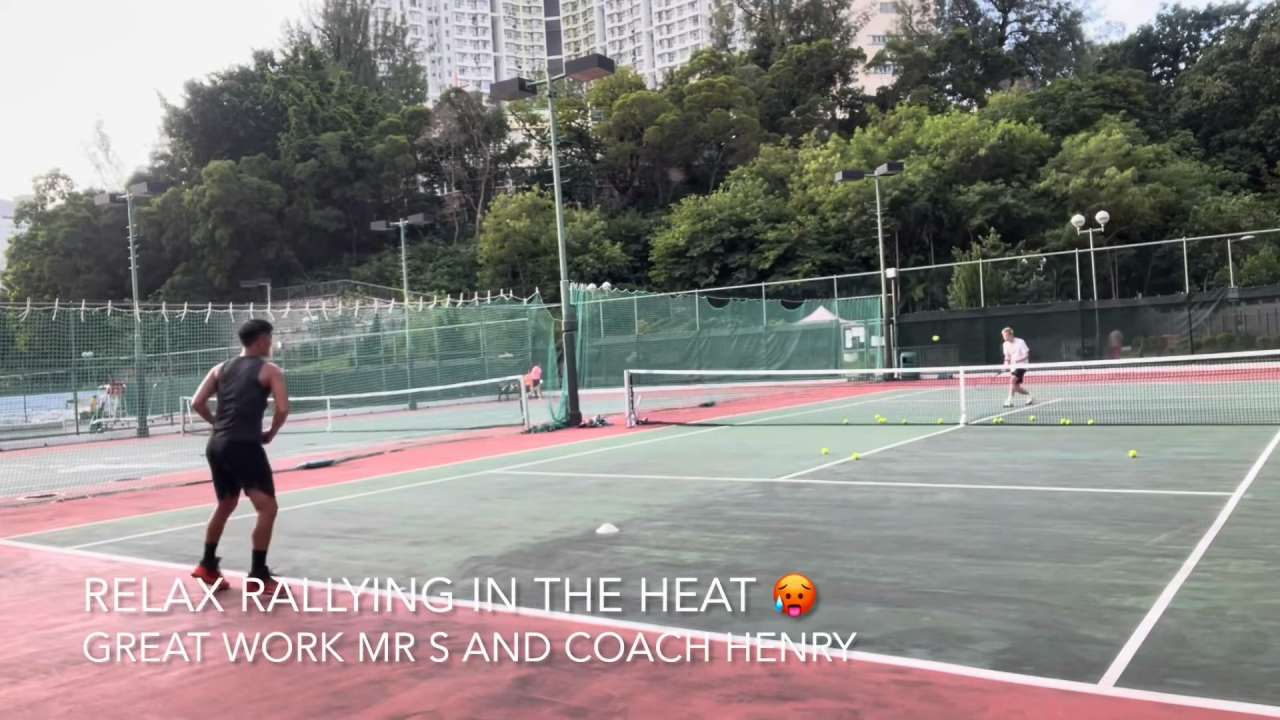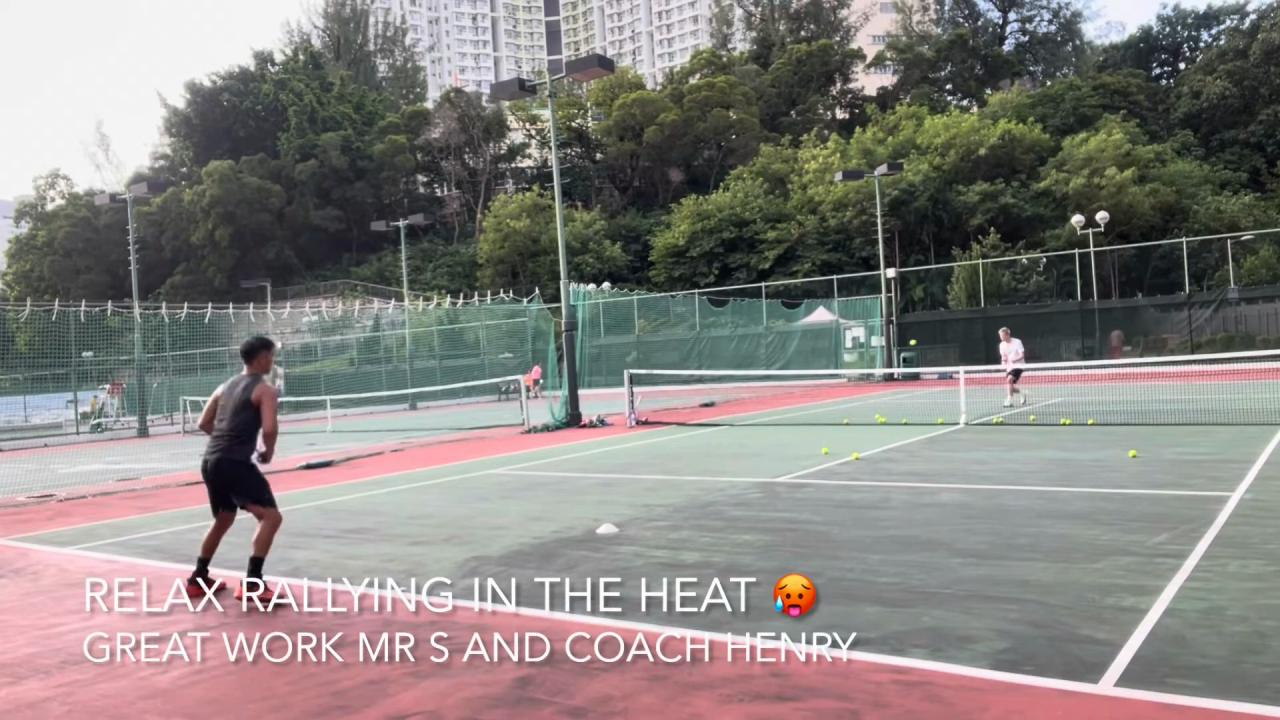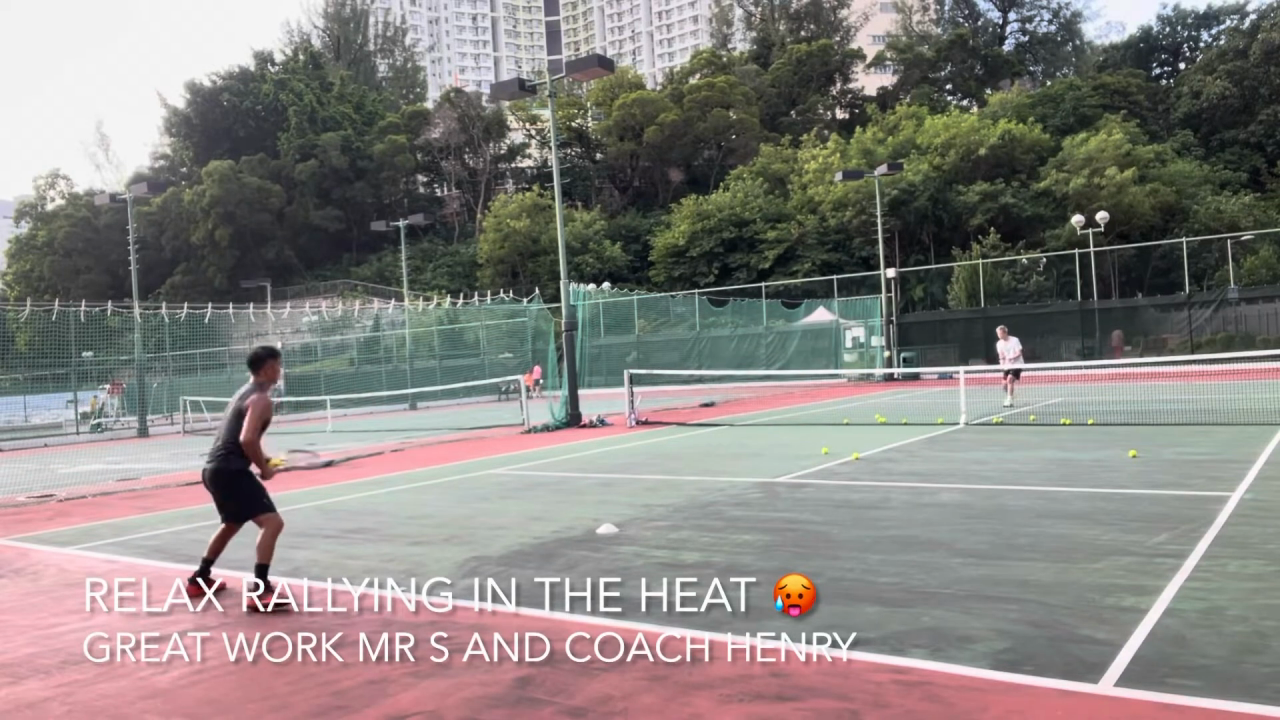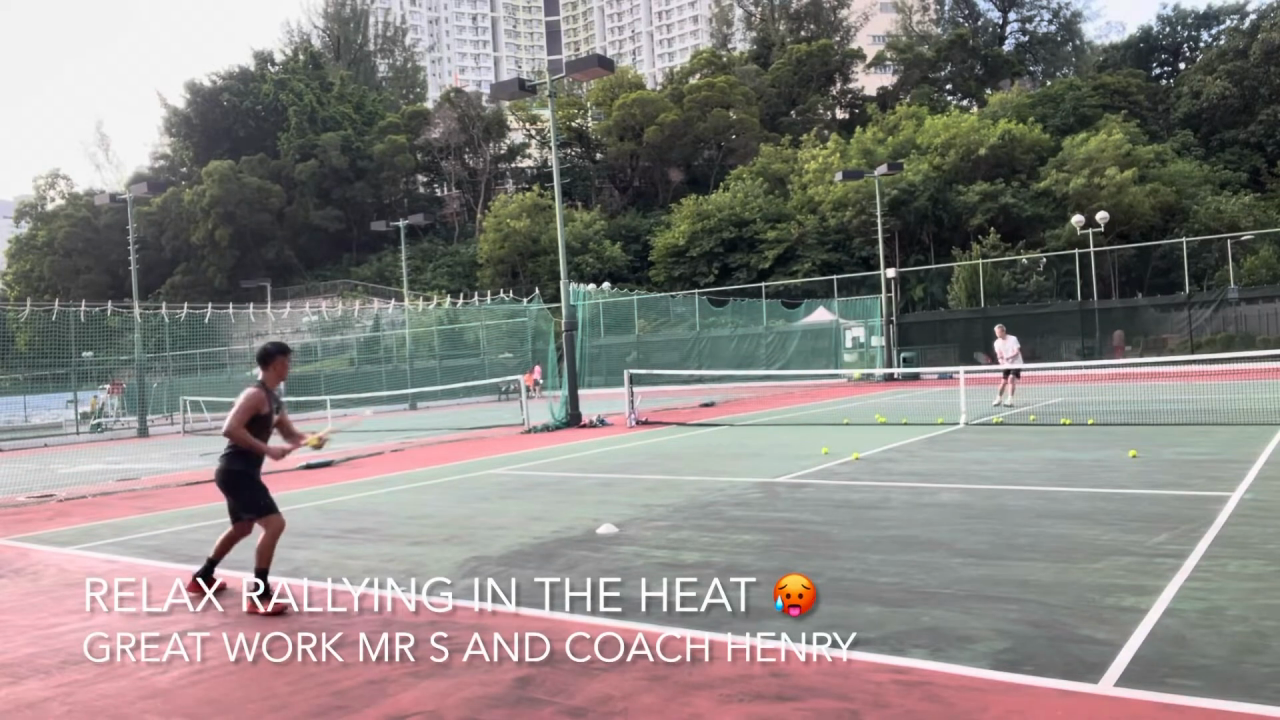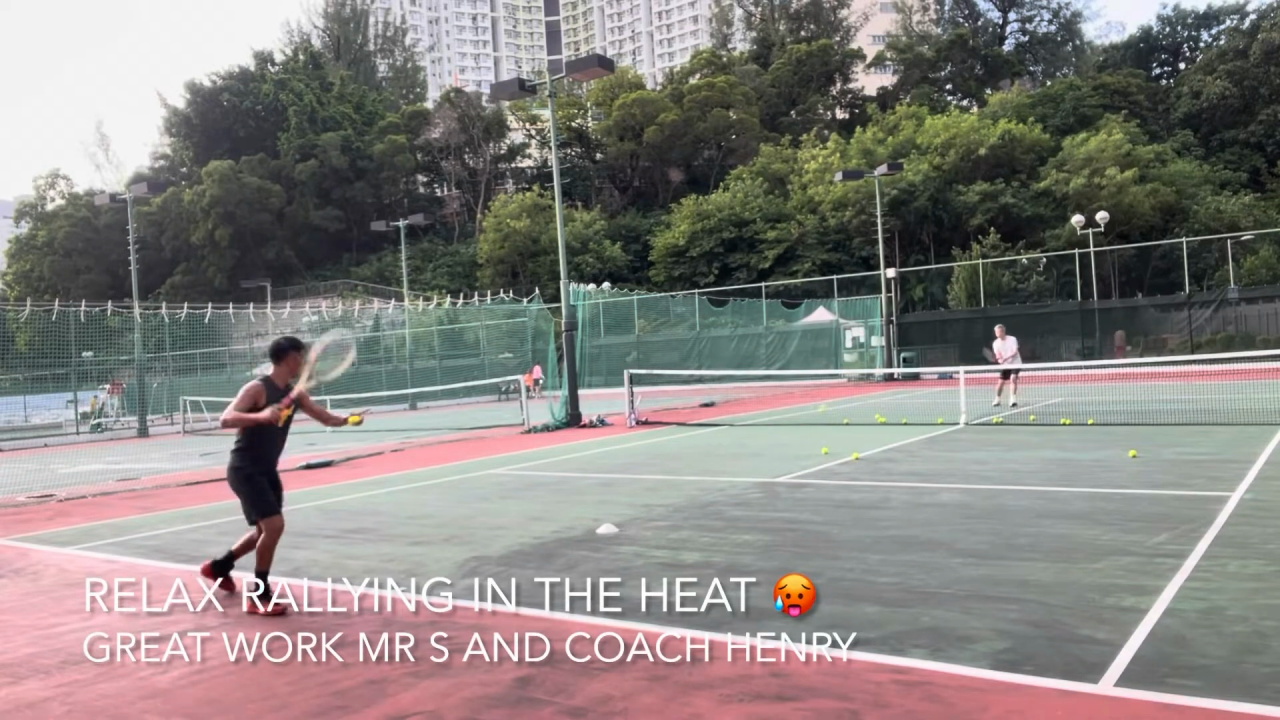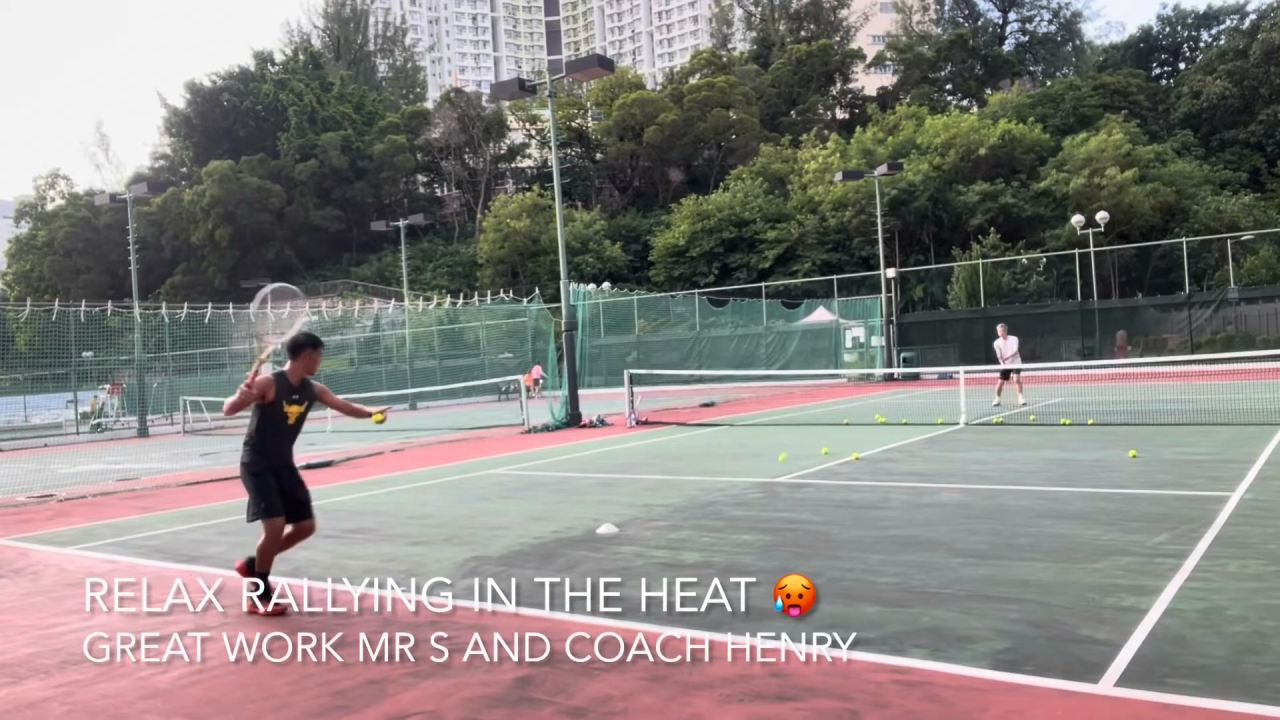
dt=0.1s
person 1, frame 1
left shoulder: (221, 369)
right shoulder: (271, 370)
left elbow: (197, 404)
right elbow: (282, 409)
right wrist: (271, 431)
left hip: (216, 445)
right hip: (243, 445)
left knee: (226, 503)
right knee: (267, 505)
left ankle: (207, 564)
right ankle: (258, 573)
person 1, frame 2
left shoulder: (226, 387)
right shoulder: (265, 389)
left elbow: (203, 424)
right elbow: (269, 428)
right wrist: (268, 452)
left hip: (211, 461)
right hip: (234, 463)
left knee: (224, 519)
right knee: (271, 517)
left ankle: (198, 578)
right ankle: (253, 581)
person 1, frame 3
left shoulder: (247, 396)
right shoulder: (261, 400)
right elbow: (247, 440)
left wrist: (261, 461)
right wrist: (264, 466)
left hip: (217, 470)
right hip: (230, 472)
left knee: (231, 525)
right knee: (272, 523)
left ankle: (200, 578)
right ankle: (260, 591)
person 1, frame 4
left shoulder: (273, 399)
right shoulder: (255, 395)
left elbow: (287, 431)
right elbow: (230, 430)
left wrist: (304, 440)
right wrist: (266, 450)
left hip: (235, 471)
right hip: (236, 472)
left knee: (242, 527)
right knee: (274, 524)
left ankle: (202, 578)
right ankle: (260, 594)
person 1, frame 5
left shoulder: (293, 393)
right shoulder: (256, 389)
left elbow: (324, 416)
right elbow: (226, 420)
left wrist: (346, 419)
right wrist: (261, 416)
left hip: (267, 470)
right hip: (245, 470)
left knee: (264, 532)
right knee: (272, 527)
left ankle: (217, 568)
right ankle: (260, 595)
person 1, frame 6
left shoulder: (312, 389)
right shoulder: (266, 383)
left elbow: (346, 407)
right elbow: (229, 409)
left wrist: (372, 413)
right wrist: (241, 396)
left hip: (283, 465)
right hip: (256, 465)
left knee: (305, 527)
right knee: (275, 527)
left ankle: (251, 566)
right ankle: (260, 594)
